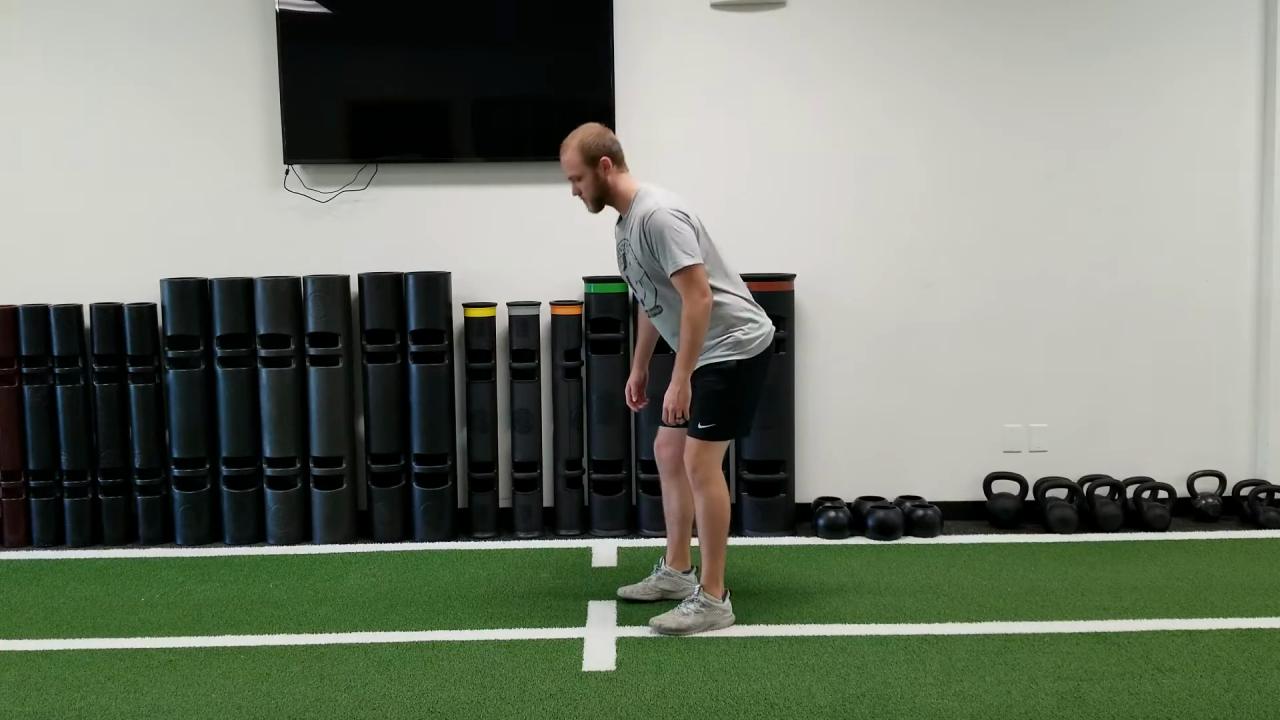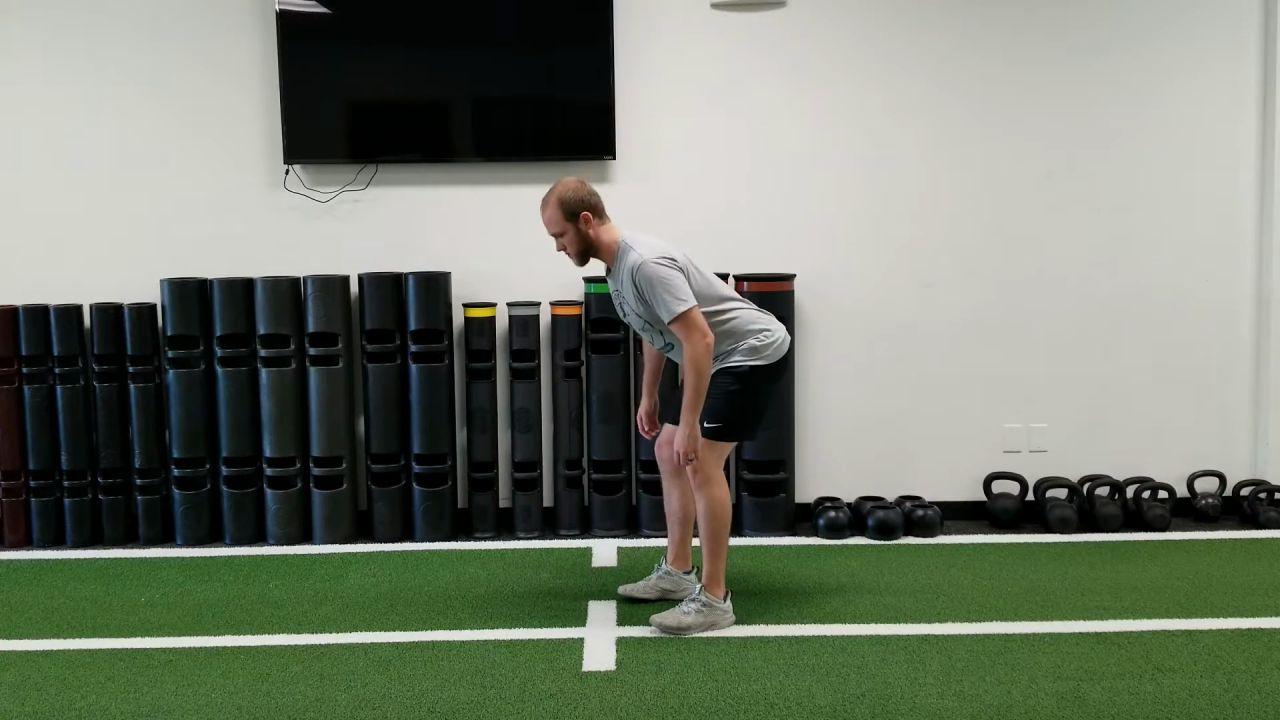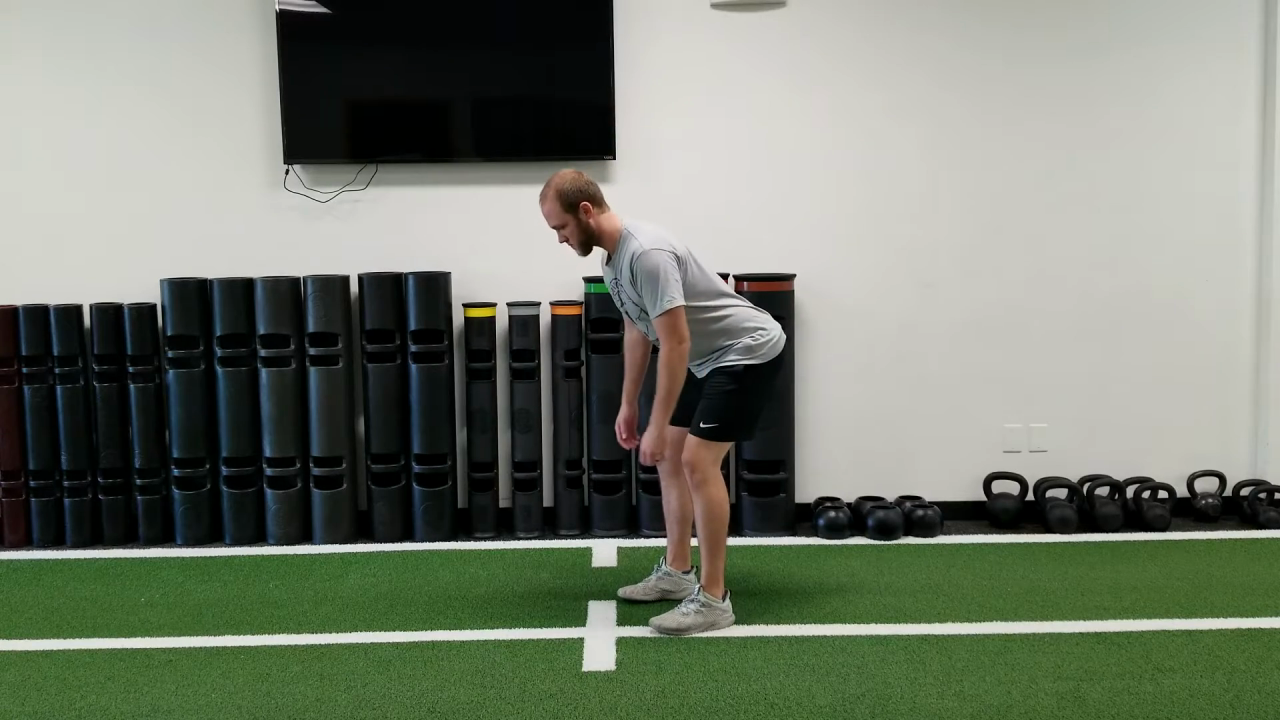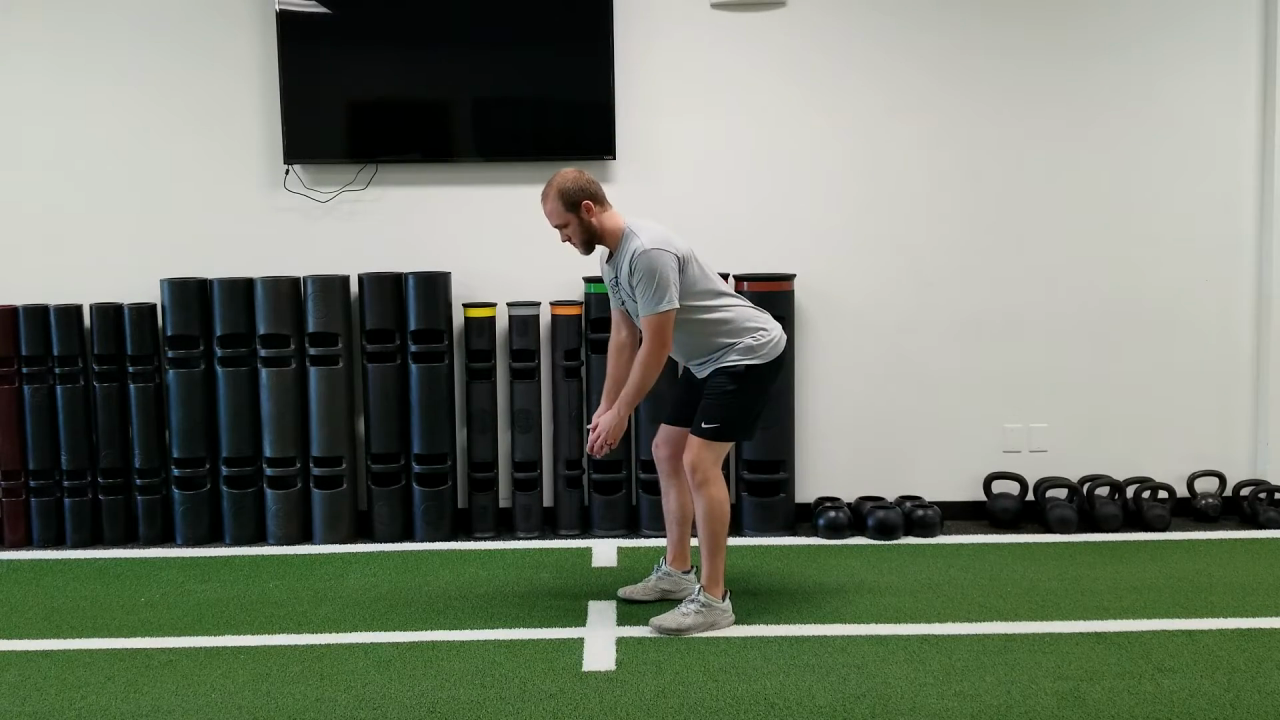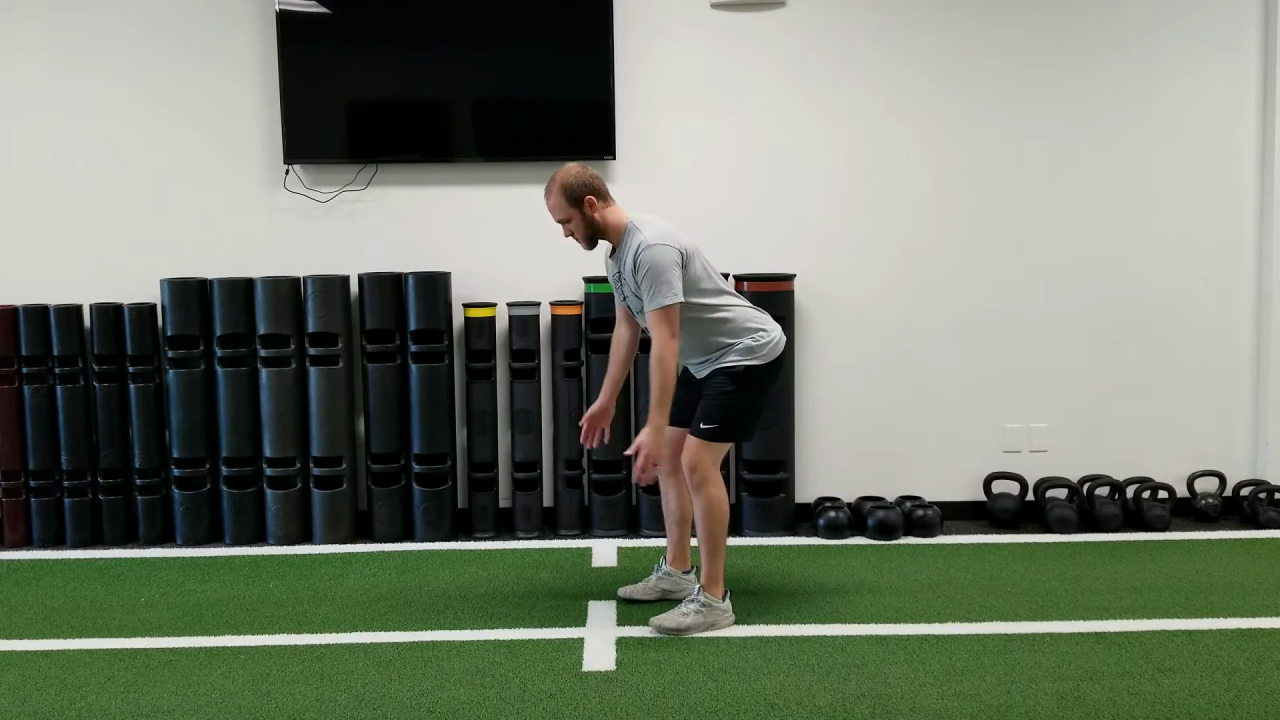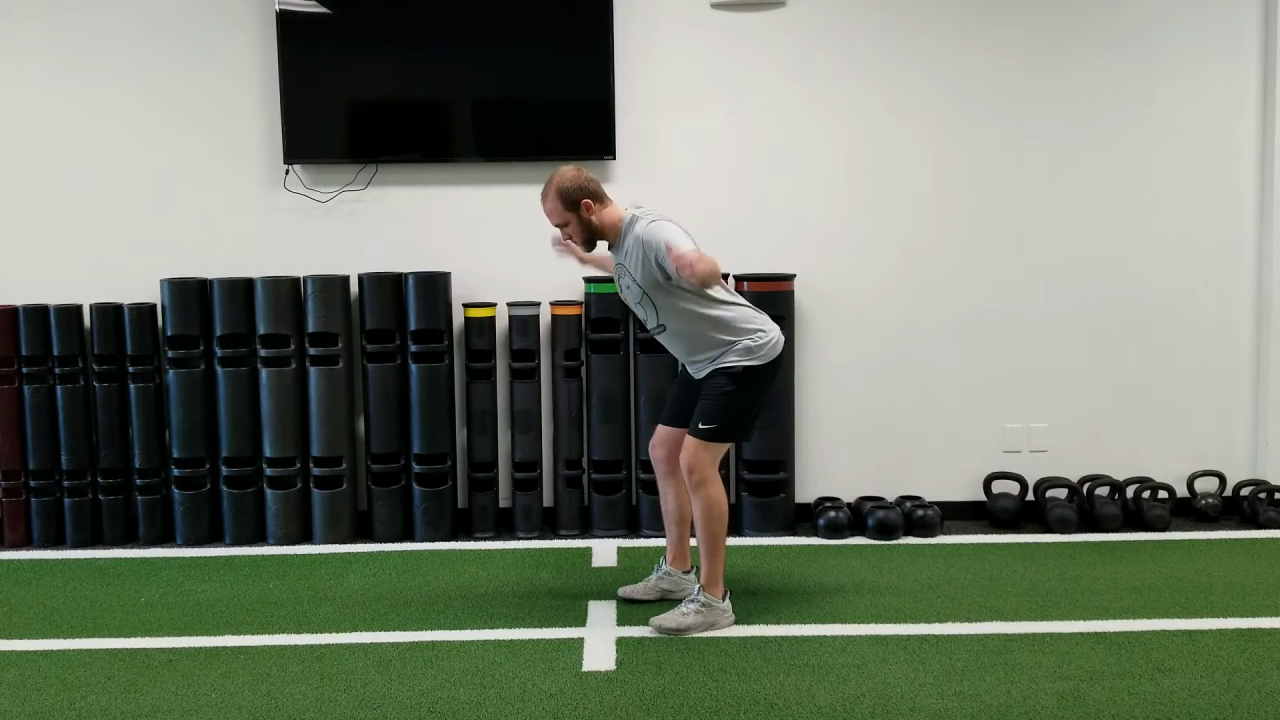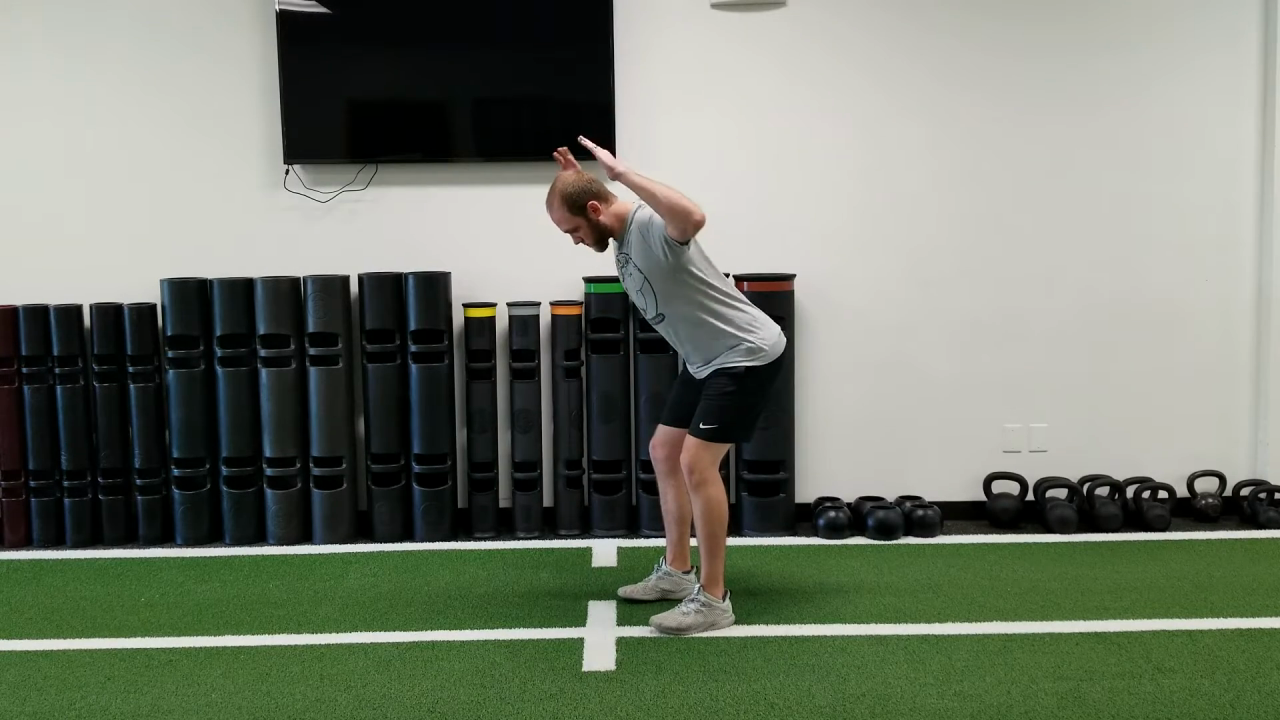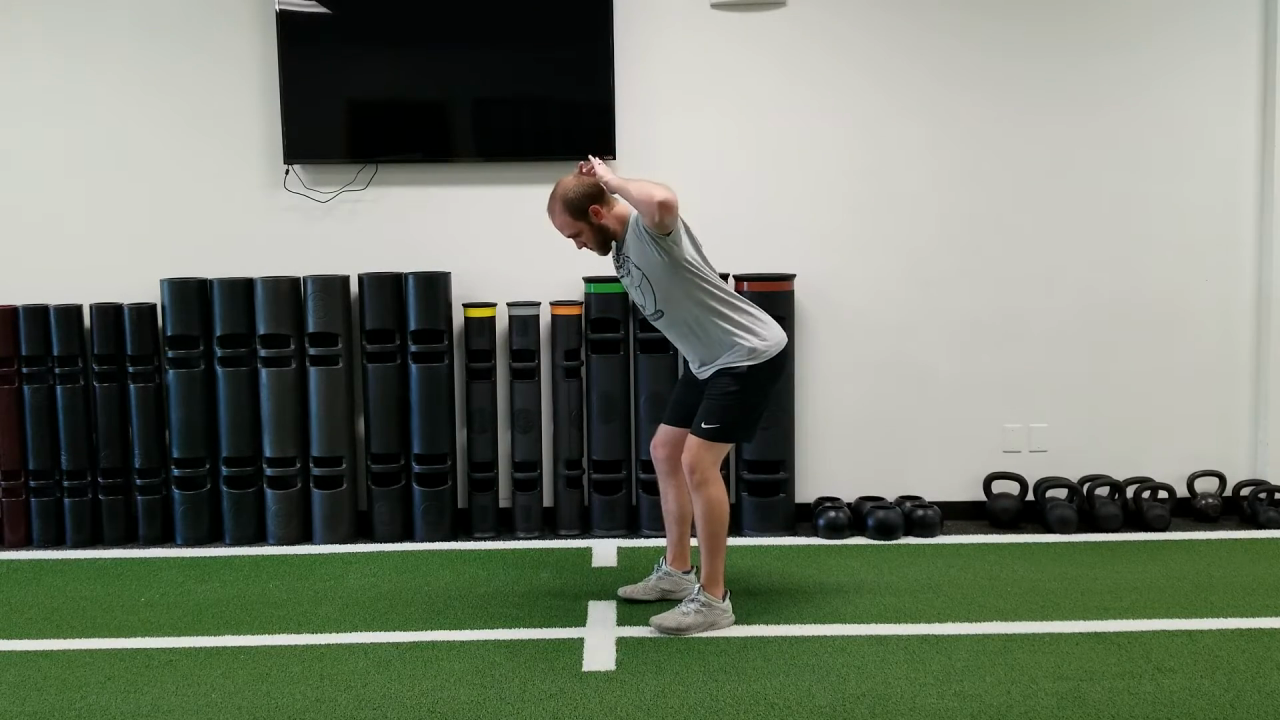
dt=0.4s
person 1, frame 1
left shoulder: (656, 214)
right shoulder: (628, 220)
left elbow: (698, 297)
right elbow: (652, 301)
left wrist: (681, 380)
right wrist: (639, 367)
left hip: (736, 345)
right hip: (707, 349)
left knee: (699, 463)
right knee: (668, 453)
left ankle: (713, 598)
right ankle: (676, 571)
person 1, frame 2
left shoulder: (645, 264)
right shoulder: (618, 264)
left elbow: (699, 341)
right elbow: (656, 332)
left wrist: (689, 424)
right wrist: (650, 396)
left hip: (753, 352)
right hip: (720, 356)
left knee: (700, 463)
right knee: (668, 454)
left ankle: (713, 599)
right ankle: (677, 572)
person 1, frame 3
left shoulder: (646, 254)
right shoulder: (613, 258)
left elbow: (675, 343)
right elbow: (638, 333)
left wrist: (657, 424)
right wrist: (627, 405)
left hip: (749, 351)
right hip: (712, 355)
left knee: (698, 462)
right knee: (670, 455)
left ankle: (713, 599)
right ankle: (677, 571)
person 1, frame 4
left shoulder: (648, 252)
right shoulder: (612, 258)
left elbow: (656, 347)
right elbow: (623, 336)
left wrist: (620, 415)
right wrist: (604, 408)
left hip: (749, 351)
right hip: (710, 356)
left knee: (699, 463)
right knee: (667, 452)
left ankle: (713, 599)
right ankle: (677, 572)
person 1, frame 5
left shoulder: (651, 247)
right shoulder: (616, 255)
left elbow: (666, 342)
right elbow: (627, 326)
left wrist: (656, 425)
right wrist: (606, 399)
left hip: (748, 352)
right hip: (710, 356)
left knee: (698, 463)
right knee: (669, 459)
left ankle: (712, 599)
right ankle: (676, 572)
person 1, frame 6
left shoulder: (649, 232)
right shoulder: (621, 241)
left elbow: (706, 273)
left wrist: (691, 266)
right wrist: (585, 259)
left hip: (746, 353)
right hip: (705, 359)
left knee: (696, 464)
right knee: (663, 452)
left ankle: (712, 599)
right ankle: (676, 572)
person 1, frame 7
left shoulder: (651, 223)
right shoulder: (624, 234)
left elbow: (692, 216)
left wrist: (621, 171)
right wrist: (577, 179)
left hip: (747, 355)
right hip: (707, 358)
left knee: (696, 463)
right knee: (663, 453)
left ankle: (713, 598)
right ankle: (677, 571)
person 1, frame 8
left shoulder: (648, 225)
right shoulder: (622, 239)
left elbow: (665, 200)
left wrist: (612, 179)
right wrist: (592, 184)
left hip: (749, 354)
right hip: (709, 359)
left knee: (698, 463)
right knee: (665, 452)
left ankle: (712, 598)
right ankle: (676, 572)
